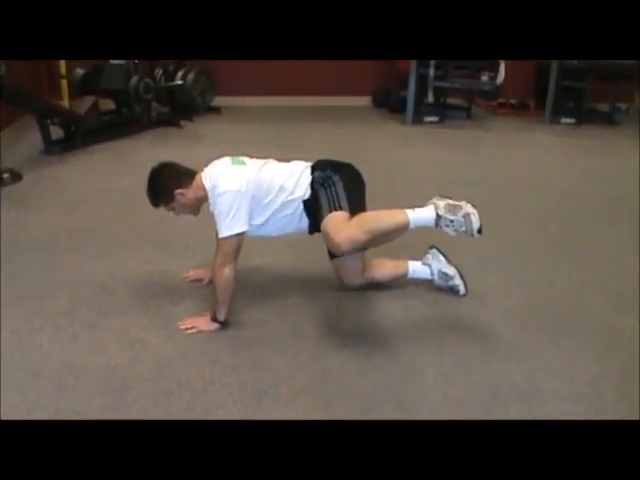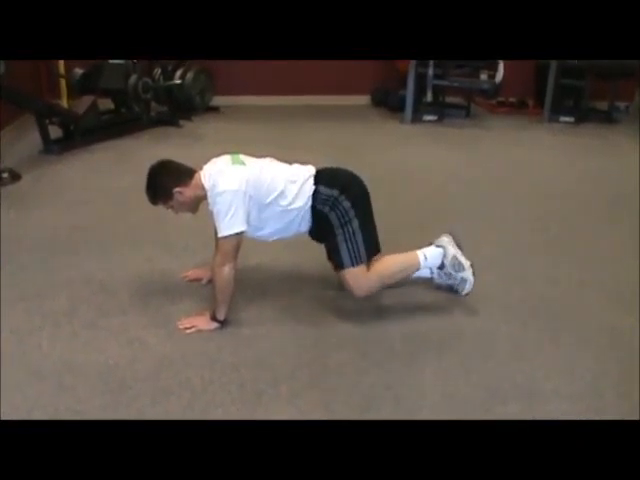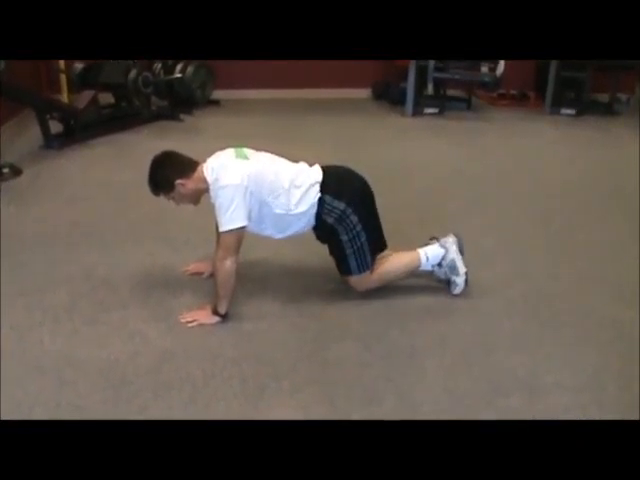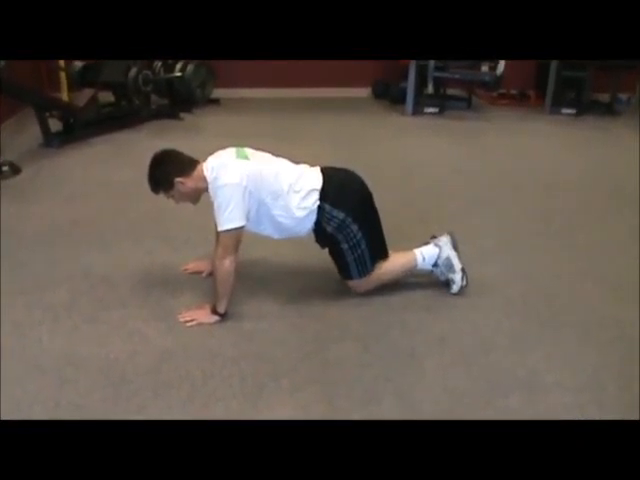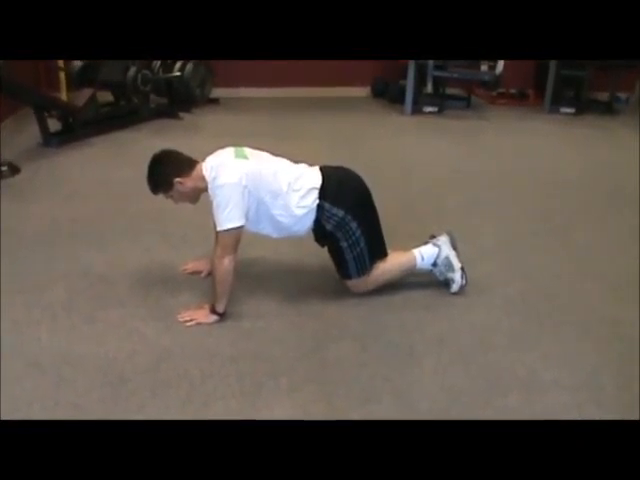
dt=0.4s
person 1, frame 1
left shoulder: (225, 191)
right shoulder: (214, 175)
left elbow: (228, 261)
right elbow: (226, 246)
left wrist: (217, 318)
right wrist: (213, 271)
left hip: (329, 181)
right hip: (319, 188)
left knee: (343, 241)
right knee: (353, 277)
left ankle: (434, 213)
right ankle: (429, 267)
person 1, frame 2
left shoulder: (224, 190)
right shoulder: (214, 172)
left elbow: (227, 260)
right elbow: (224, 242)
left wrist: (217, 317)
right wrist: (213, 270)
left hip: (334, 198)
right hip: (324, 194)
left knee: (360, 286)
right knee: (355, 271)
left ankle: (437, 255)
right ankle: (432, 267)
person 1, frame 3
left shoulder: (226, 184)
right shoulder: (217, 165)
left elbow: (229, 255)
right elbow: (225, 231)
left wrist: (219, 311)
right wrist: (214, 263)
left hip: (338, 202)
right hip: (329, 190)
left knee: (363, 281)
right knee: (363, 264)
left ankle: (438, 254)
right ankle: (436, 255)
person 1, frame 4
left shoulder: (225, 183)
right shoulder: (219, 163)
left elbow: (228, 254)
left wrist: (217, 310)
right wrist: (213, 262)
left hip: (336, 205)
right hip: (330, 188)
left knee: (362, 281)
right knee: (363, 265)
left ankle: (433, 254)
right ankle: (434, 253)
person 1, frame 5
left shoulder: (225, 183)
right shoulder: (218, 164)
left elbow: (227, 254)
right elbow: (224, 235)
left wrist: (217, 310)
right wrist: (212, 261)
left hip: (335, 204)
right hip: (328, 188)
left knee: (361, 282)
right knee: (361, 266)
left ankle: (433, 254)
right ankle: (434, 254)
